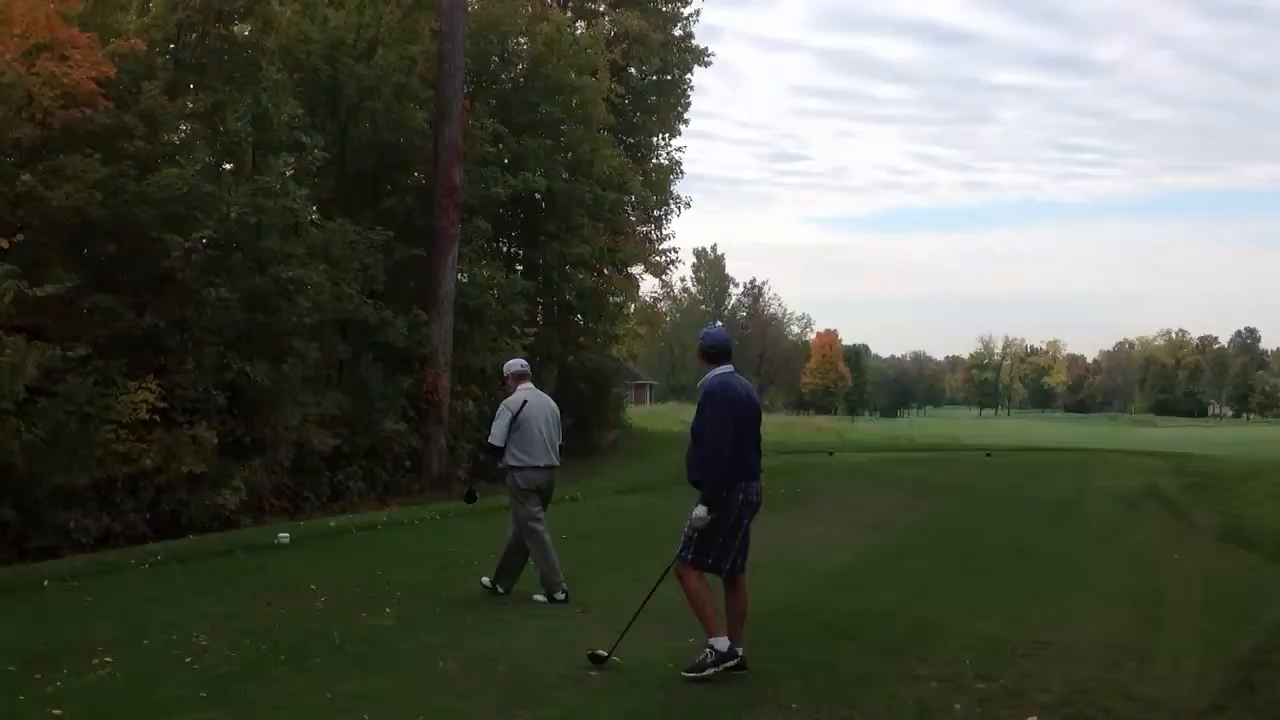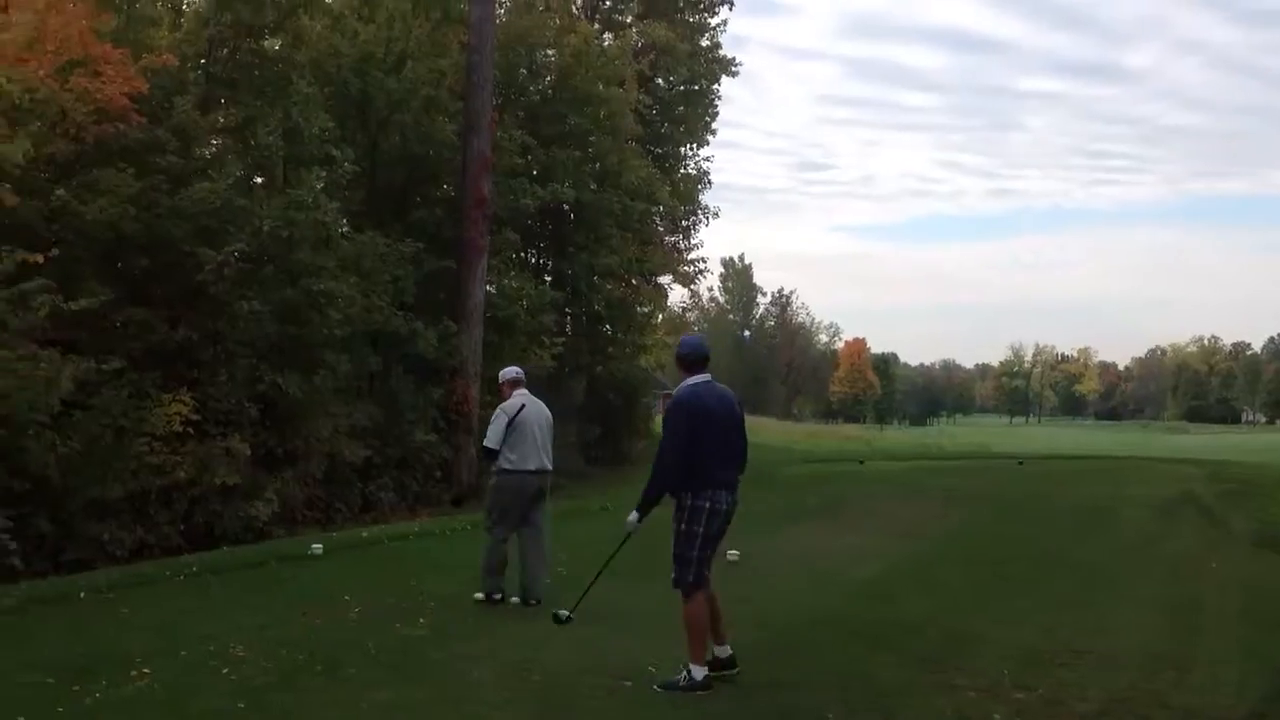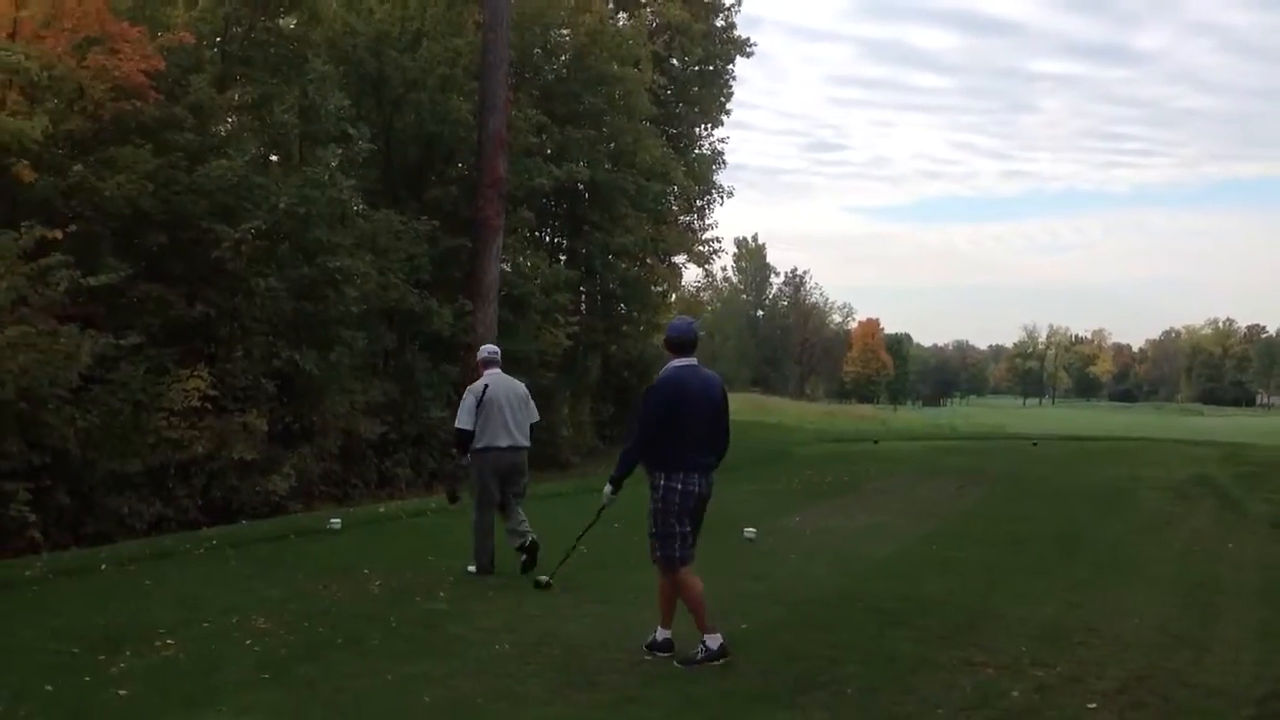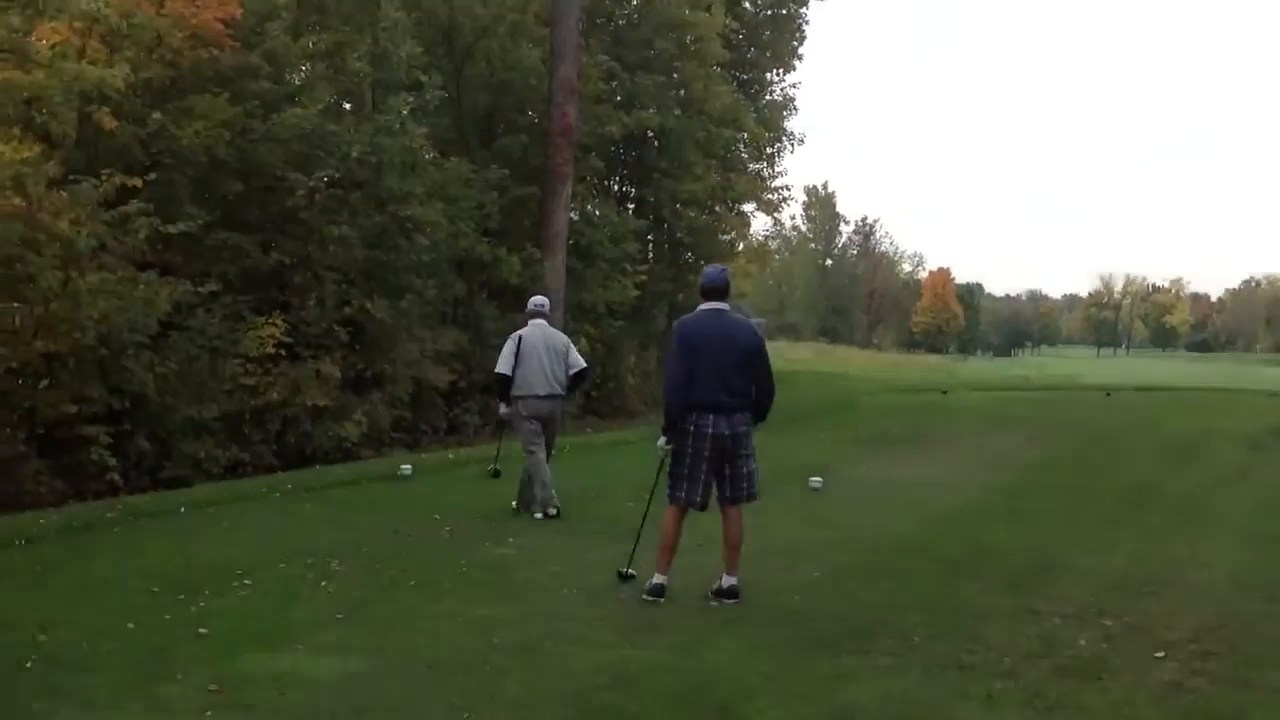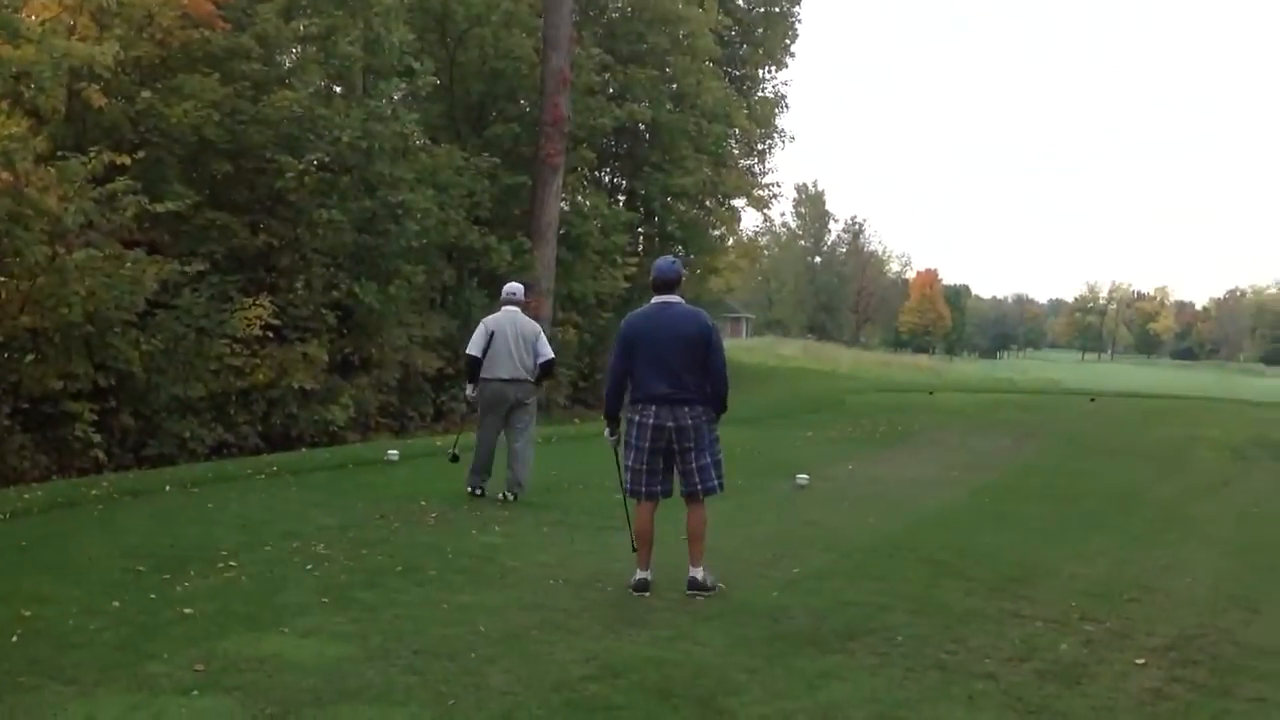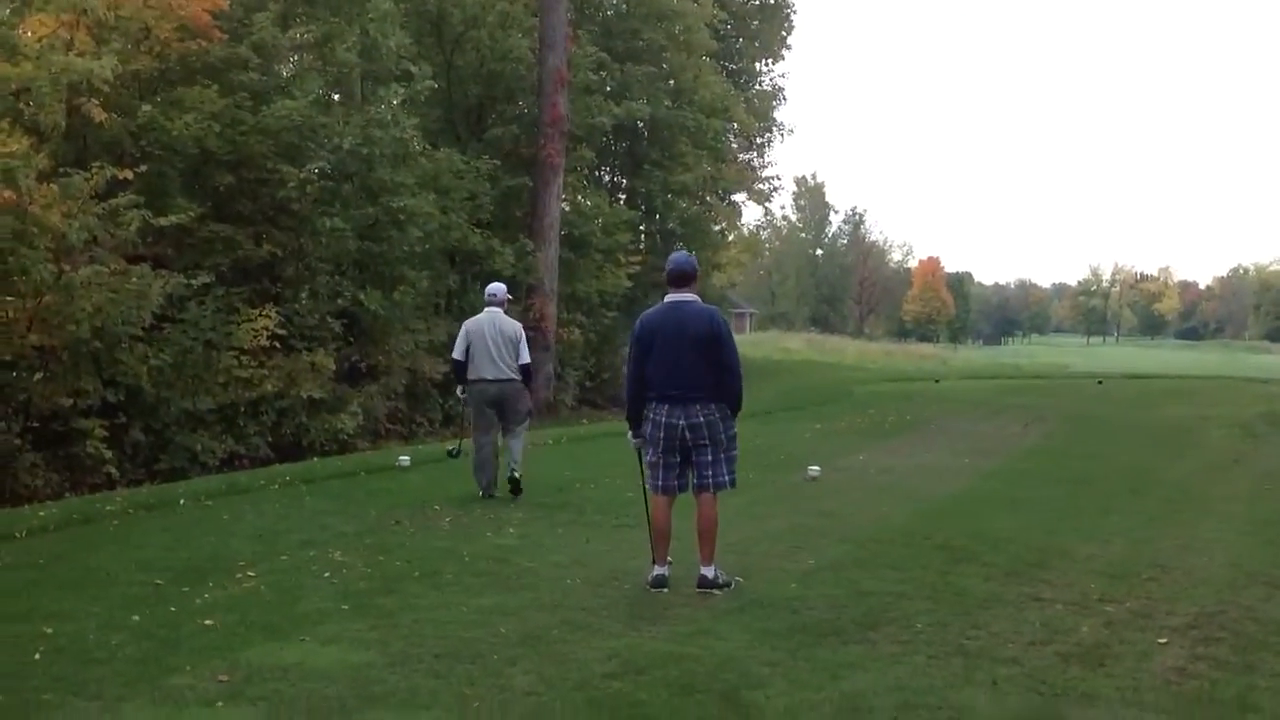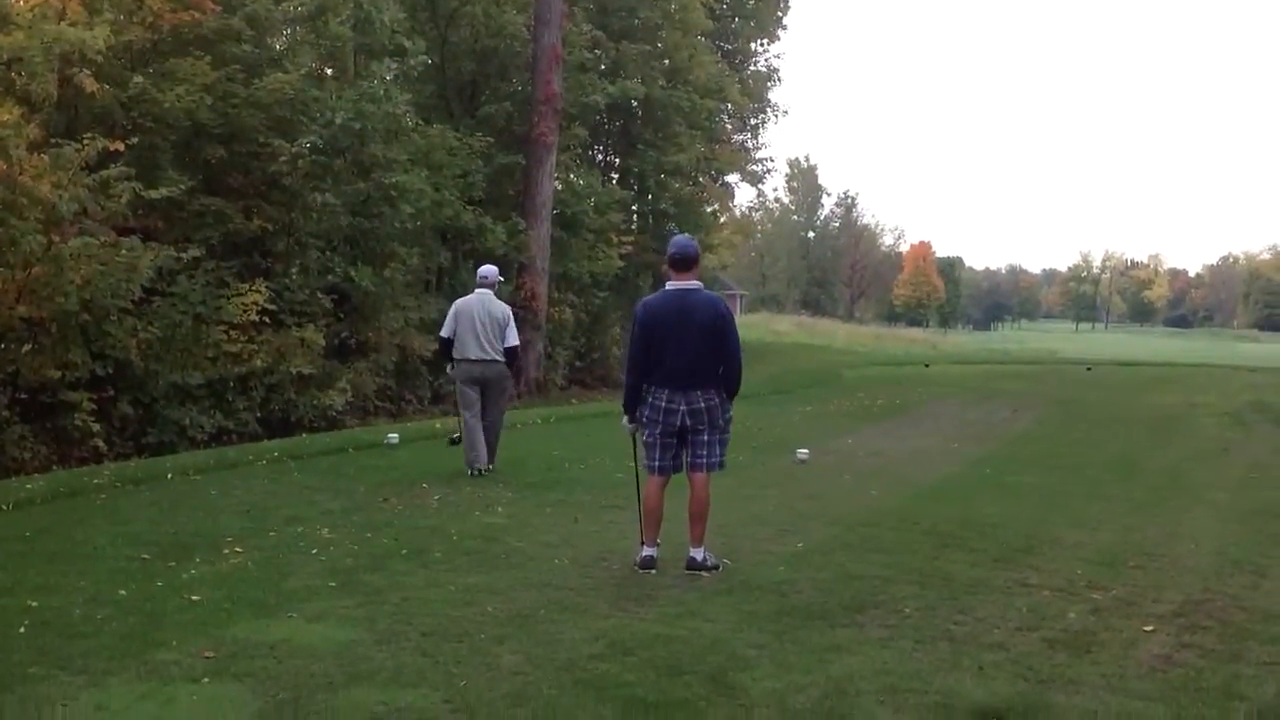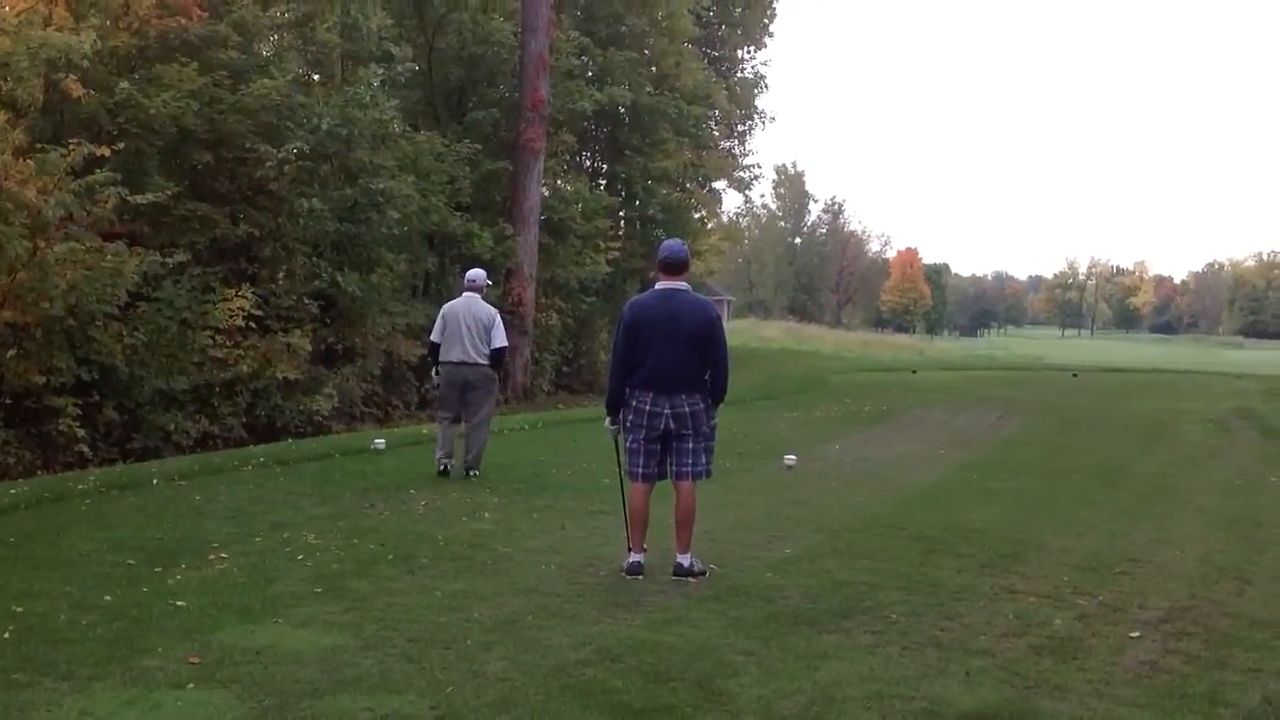
dt=0.5s
person 1, frame 1
left shoulder: (715, 390)
right shoulder: (744, 388)
left elbow: (718, 452)
left wrist: (707, 502)
left hip: (725, 493)
right hip: (746, 489)
left knee: (688, 565)
right knee: (733, 572)
left ankle: (719, 644)
right ankle: (733, 649)
person 1, frame 2
left shoulder: (684, 401)
right shoulder: (728, 397)
left elbow: (668, 463)
right elbow: (740, 451)
left wrist: (642, 509)
left hip: (699, 498)
right hip: (725, 495)
left knee: (691, 585)
right knee: (697, 579)
left ankle: (697, 672)
right ankle: (722, 652)
person 1, frame 3
left shoulder: (664, 384)
right shoulder: (714, 383)
left elbow: (641, 439)
right elbow: (723, 438)
left wrist: (616, 480)
left hip: (671, 480)
right hip: (701, 480)
left knee: (677, 564)
right knee: (673, 558)
left ankle: (712, 640)
right ankle: (663, 635)
person 1, frame 4
left shoulder: (685, 328)
right shoulder: (747, 330)
left elbow: (674, 383)
right elbow: (765, 384)
left wrist: (669, 430)
right wrist: (754, 419)
left hip: (696, 422)
right hip: (736, 424)
left knee: (677, 503)
right knee: (732, 505)
left ankle: (659, 580)
right ankle: (730, 581)
person 1, frame 5
left shoulder: (633, 322)
right shoulder: (700, 320)
left elbow: (617, 375)
right elbow: (718, 373)
left wrist: (612, 420)
right wrist: (715, 413)
left hip: (646, 415)
right hip: (692, 414)
left knee: (646, 499)
right knee: (695, 497)
left ankle: (642, 574)
right ankle: (697, 573)
person 1, frame 6
left shoulder: (647, 321)
right shoulder: (712, 317)
left elbow: (635, 376)
right elbow: (731, 371)
left wrist: (635, 422)
right wrist: (731, 412)
left hip: (661, 415)
right hip: (706, 413)
left knee: (662, 495)
right knee: (706, 494)
left ankle: (659, 570)
right ankle: (708, 571)
person 1, frame 7
left shoulder: (649, 307)
right shoulder: (716, 305)
left elbow: (636, 363)
right elbow: (732, 359)
left wrist: (631, 408)
right wrist: (727, 397)
left hip: (659, 399)
right hip: (705, 399)
left knee: (656, 476)
right knee: (700, 476)
left ankle: (648, 552)
right ankle: (697, 554)
person 1, frame 8
left shoulder: (636, 307)
right shoulder: (705, 310)
left elbow: (619, 363)
right elbow: (719, 364)
left wrist: (613, 409)
right wrist: (712, 402)
left hip: (643, 403)
right hip: (690, 404)
left knee: (640, 483)
right knee: (685, 483)
left ankle: (635, 558)
right ankle: (683, 560)
person 2, frame 1
left shoulder: (510, 404)
right shoulder: (549, 403)
left elbow: (495, 446)
right elbow: (557, 443)
left wrist: (505, 456)
left hip: (522, 475)
right hip: (548, 473)
left knee: (533, 530)
right knee: (523, 527)
left ankle: (556, 589)
right ankle: (501, 581)
person 2, frame 2
left shoulder: (506, 409)
right shoulder: (543, 408)
left elbow: (489, 449)
left wrist: (498, 460)
left hip: (512, 478)
right hip: (541, 476)
left knee: (498, 530)
right knee: (533, 534)
left ankle: (493, 589)
right ankle: (532, 592)
person 2, frame 3
left shoulder: (475, 389)
right shoulder: (519, 386)
left elbow: (464, 429)
right elbow: (532, 423)
left wrist: (462, 451)
left hip: (487, 455)
right hip: (518, 454)
left knee: (485, 508)
right knee: (512, 504)
left ankle: (484, 563)
right ankle: (526, 539)
person 2, frame 4
left shoulder: (517, 338)
right shoulder: (561, 339)
left elbow: (503, 374)
right elbow: (581, 371)
left wrist: (504, 402)
right wrist: (565, 390)
left hip: (526, 402)
right hip: (554, 402)
left knee: (535, 453)
right knee: (540, 452)
left ankle: (548, 504)
right ankle: (525, 500)
person 2, frame 5
left shoulder: (488, 322)
right shoulder: (533, 327)
left elbow: (472, 356)
right elbow: (548, 362)
left wrist: (471, 383)
right wrist: (534, 382)
left hip: (492, 387)
right hip: (523, 389)
left knee: (486, 437)
right knee: (520, 440)
left ankle: (477, 484)
right ankle: (513, 490)
person 2, frame 6
left shoulder: (469, 325)
right shoulder: (515, 327)
left elbow: (458, 360)
right elbow: (525, 365)
left wrist: (461, 384)
right wrist: (525, 387)
left hip: (480, 388)
right hip: (511, 387)
left knee: (484, 438)
right knee: (515, 431)
left ankle: (487, 488)
right ankle: (515, 469)
person 2, frame 7
left shoulder: (459, 305)
right shoulder: (504, 309)
left elbow: (445, 338)
right elbow: (512, 347)
left wrist: (451, 361)
right wrist: (510, 369)
left hip: (466, 368)
right hip: (496, 369)
left knee: (471, 416)
right knee: (491, 417)
left ankle: (476, 464)
right ankle: (487, 462)
person 2, frame 8
left shoulder: (448, 308)
right shoulder: (491, 312)
left elbow: (434, 342)
right elbow: (499, 349)
left wrist: (436, 365)
right wrist: (494, 370)
left hip: (450, 370)
right hip: (481, 372)
left knee: (448, 417)
right knee: (477, 420)
left ankle: (444, 460)
right ankle: (472, 467)
